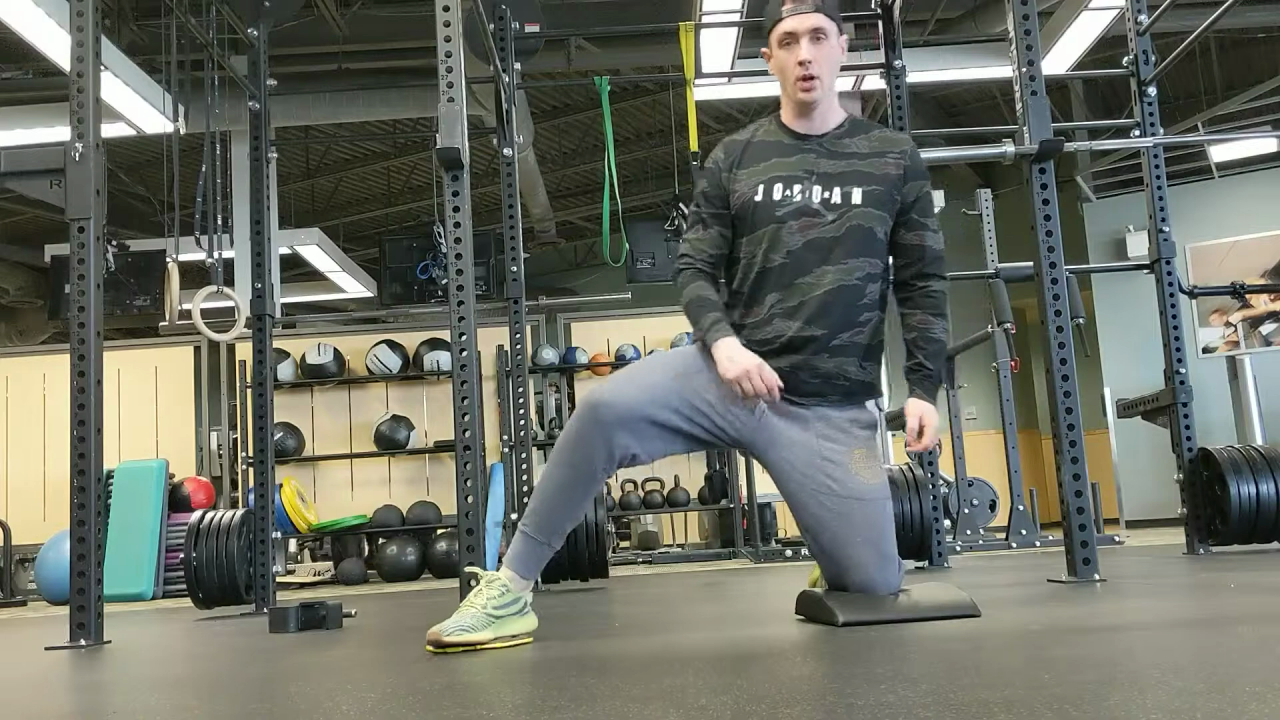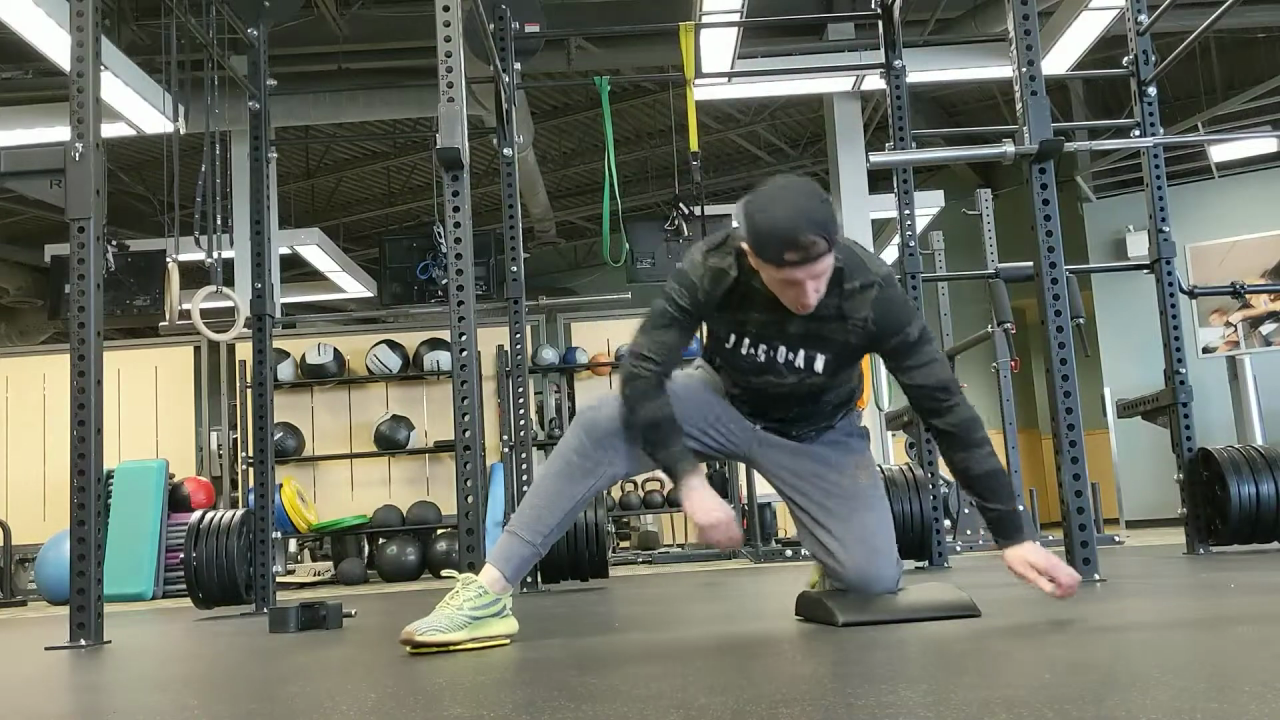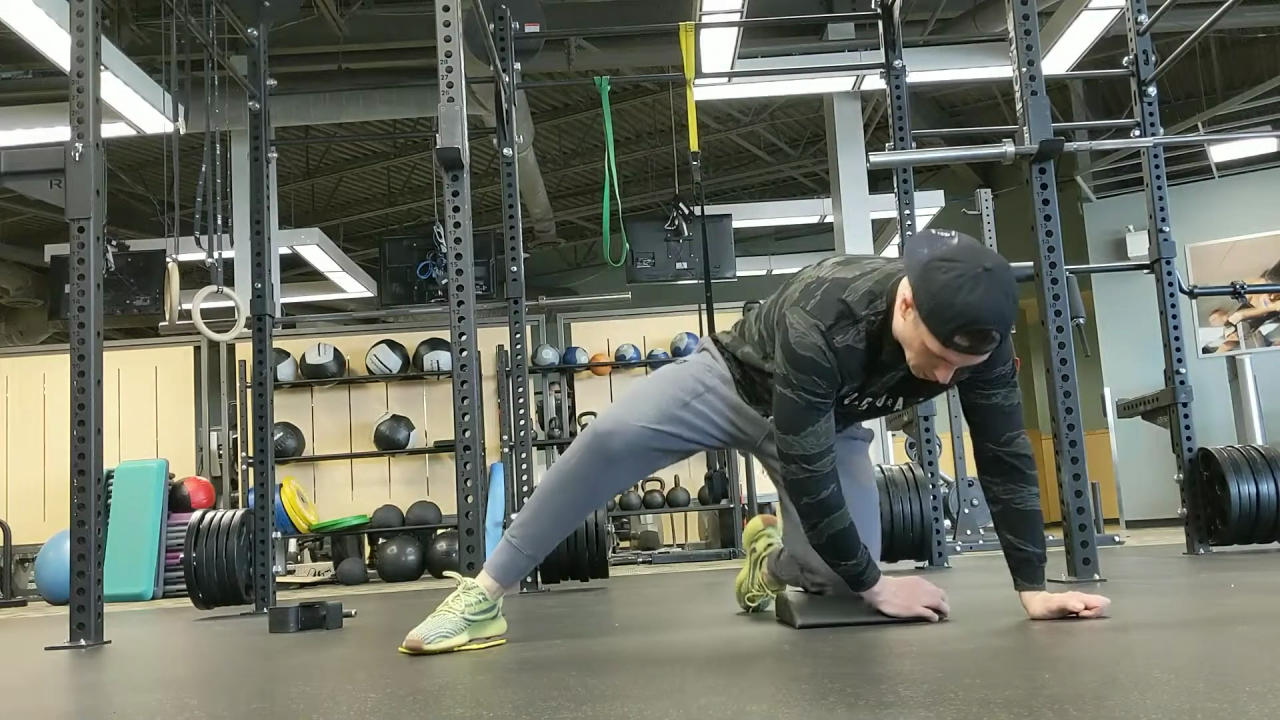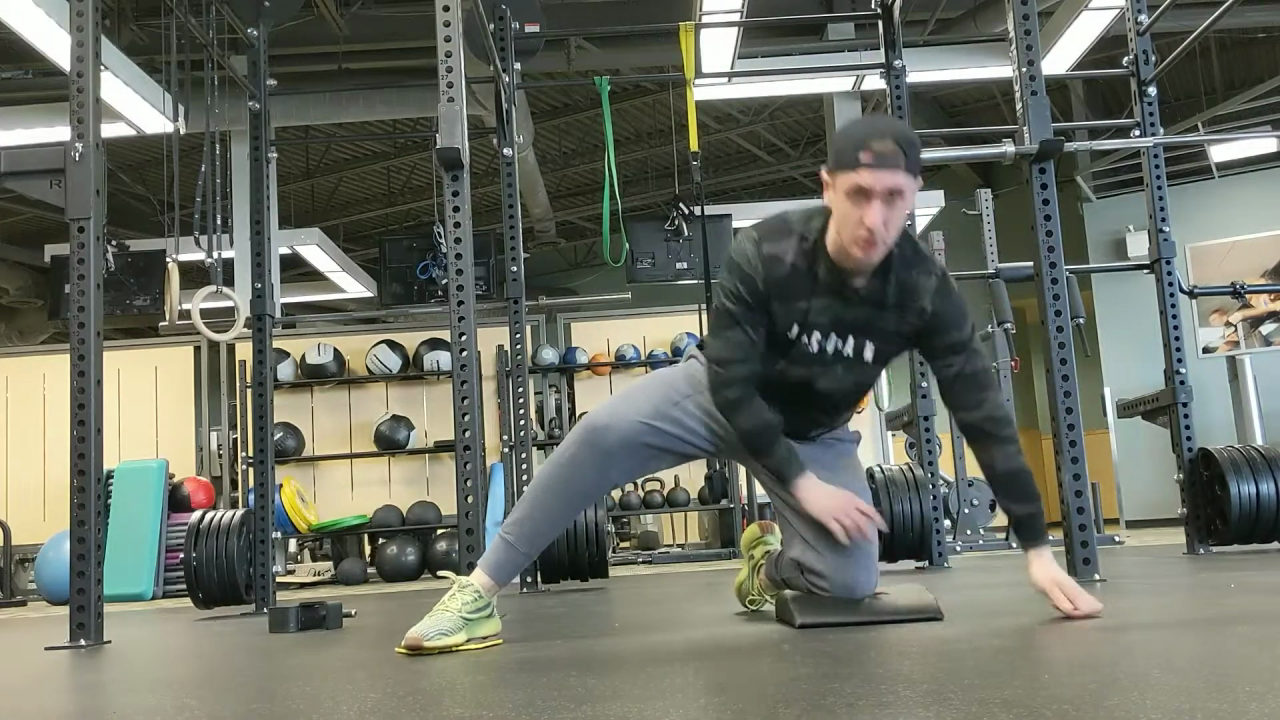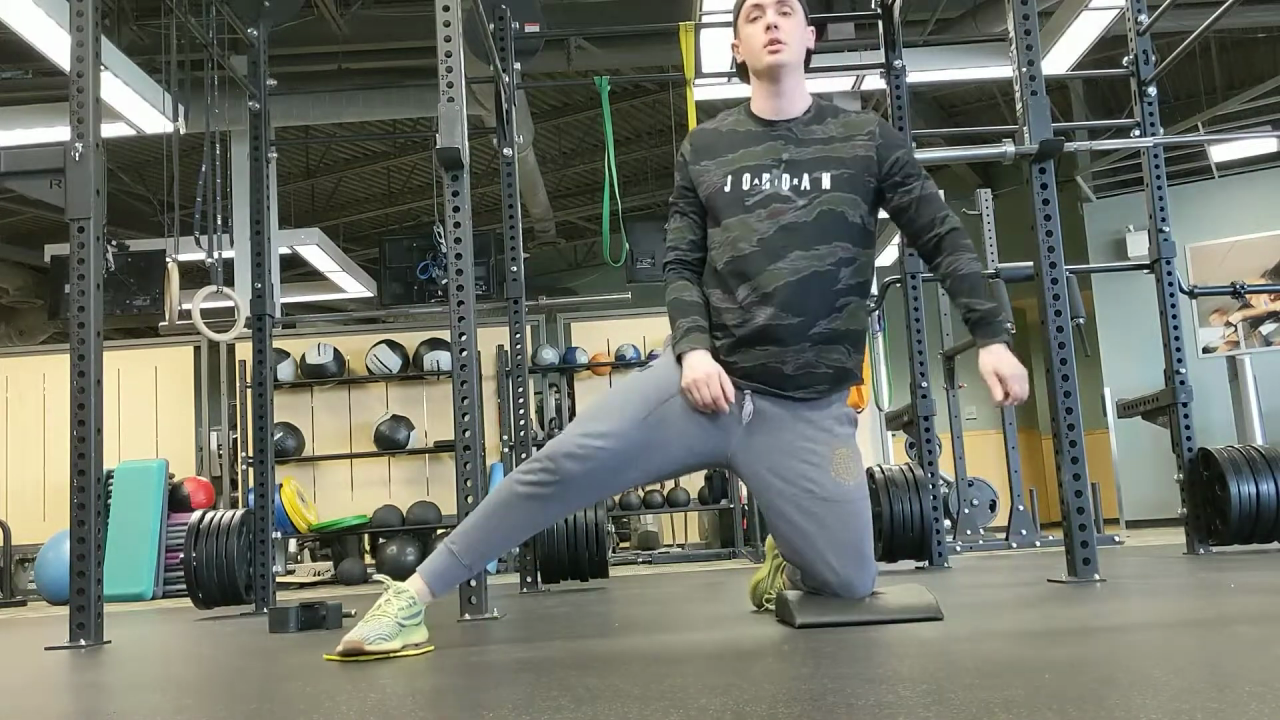
dt=1s
person 1, frame 1
left shoulder: (894, 158)
right shoulder: (735, 159)
left elbow: (924, 286)
right elbow: (694, 270)
left wrist: (925, 388)
right wrist: (723, 344)
left hip: (830, 405)
right hip: (734, 370)
left knee: (874, 585)
right knee: (607, 408)
left ankle: (835, 566)
right ankle: (511, 589)
person 1, frame 2
left shoulder: (872, 293)
right shoulder: (711, 268)
left elbow: (947, 412)
right elbow: (643, 371)
left wrist: (1012, 538)
right wrist: (689, 481)
left hip: (818, 434)
right hip: (725, 404)
left knee: (873, 578)
right knee: (603, 422)
left ankle: (824, 556)
right ankle: (491, 590)
person 1, frame 3
left shoulder: (978, 334)
right shoulder: (822, 317)
left elbow: (1005, 458)
right elbow: (804, 468)
left wrist: (1032, 586)
right wrist: (875, 584)
left hip: (826, 420)
right hip: (737, 379)
left knee: (840, 576)
right knee: (613, 438)
left ankle: (772, 554)
right ankle: (482, 597)
person 1, frame 4
left shoulder: (925, 289)
right shoulder: (763, 253)
left elbow: (985, 417)
right elbow: (730, 381)
left wrist: (1037, 552)
right wrist: (800, 482)
left hip: (815, 427)
right hip: (726, 395)
left knee: (851, 580)
right knee: (605, 430)
left ankle: (774, 556)
right ankle: (483, 591)
person 1, frame 5
left shoulder: (868, 140)
right shoulder: (704, 147)
left elbow: (942, 239)
right elbow: (680, 267)
left wrist: (989, 338)
right wrist: (693, 350)
left hip: (808, 405)
right hip: (705, 372)
left knee: (849, 584)
right knee: (564, 465)
left ankle: (790, 556)
right ankle: (415, 596)
